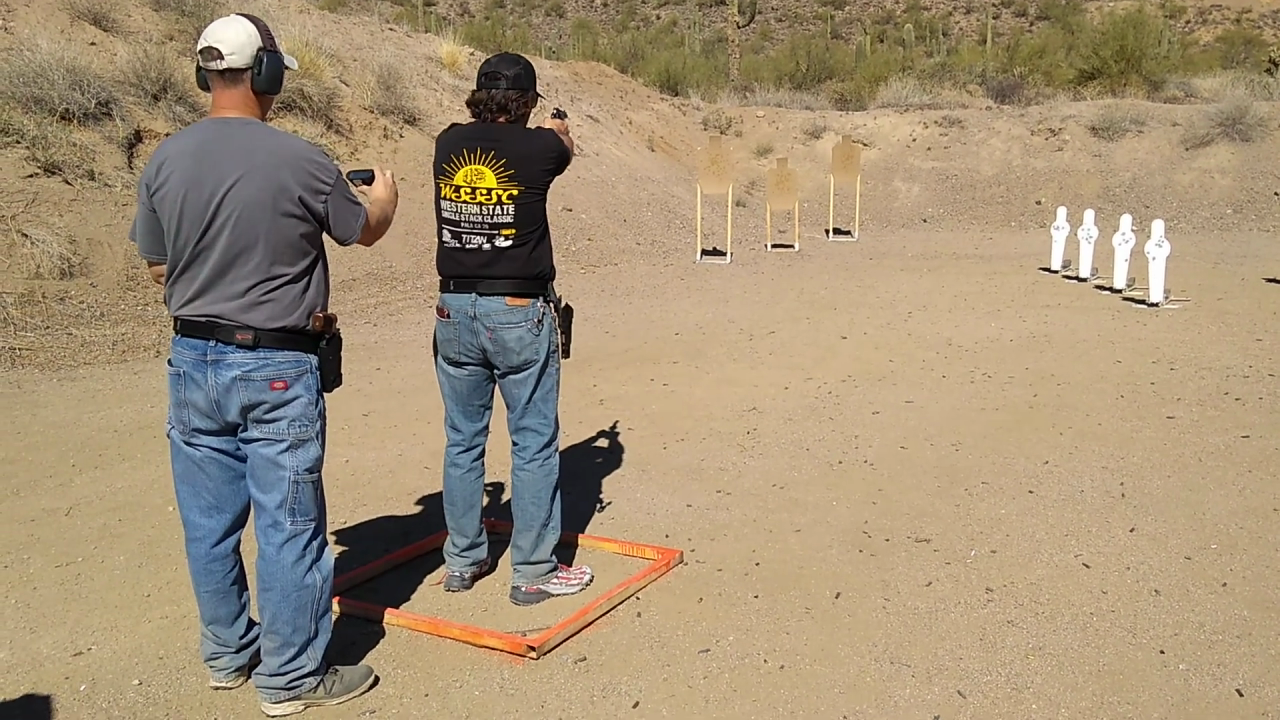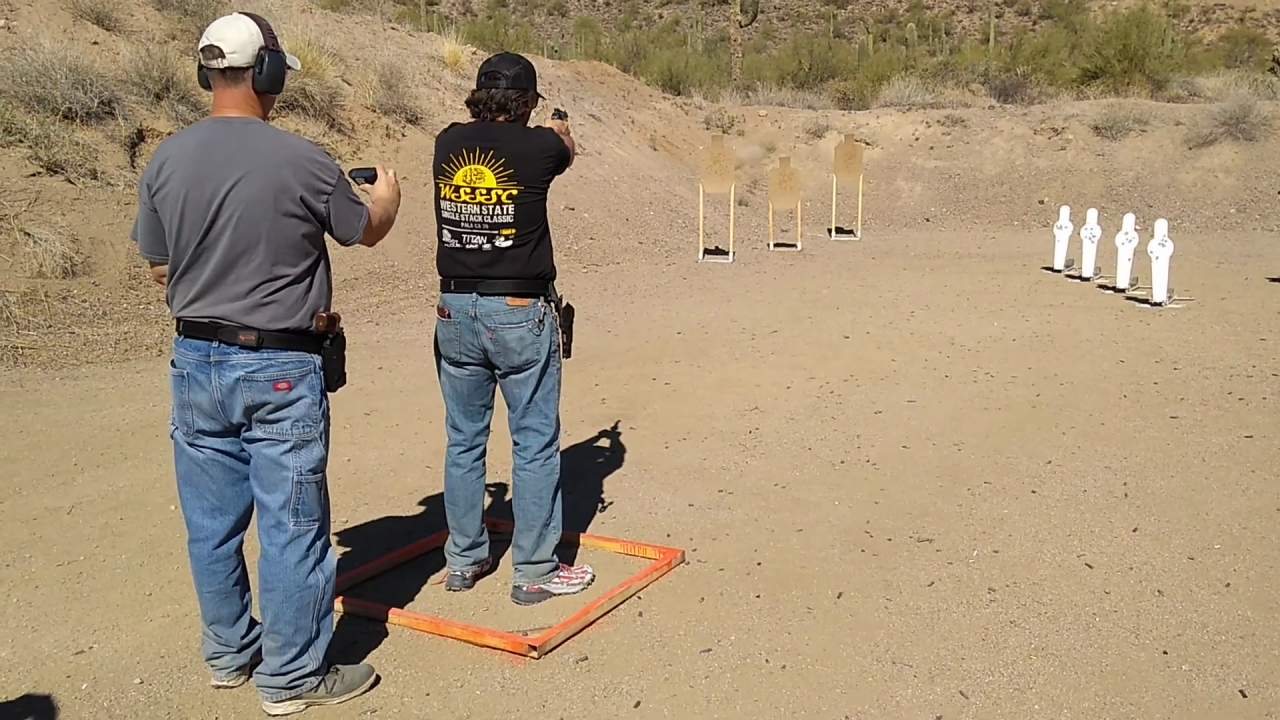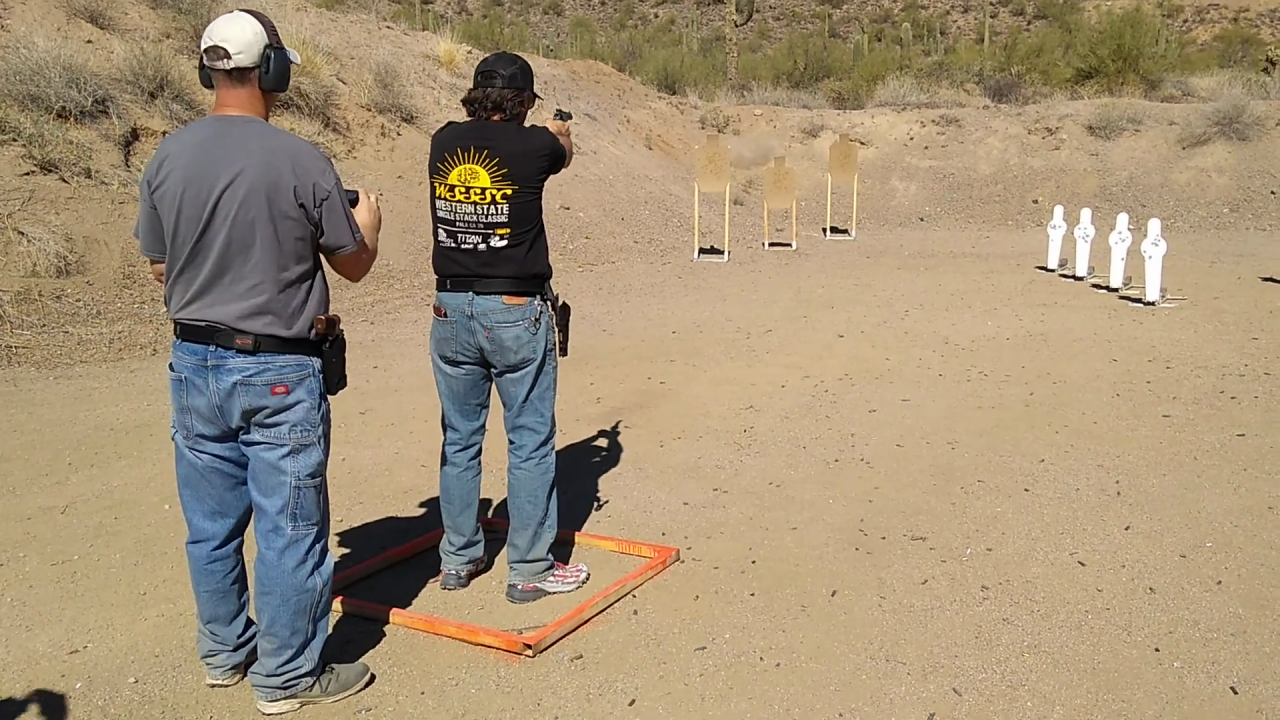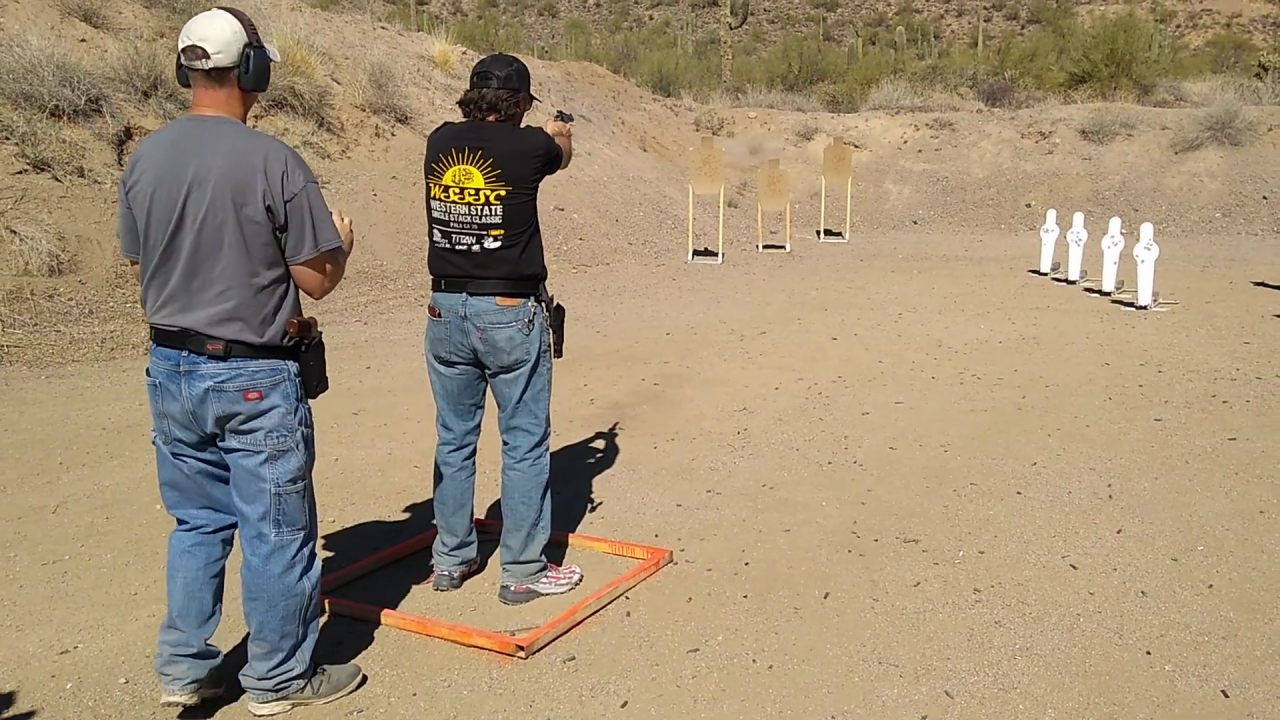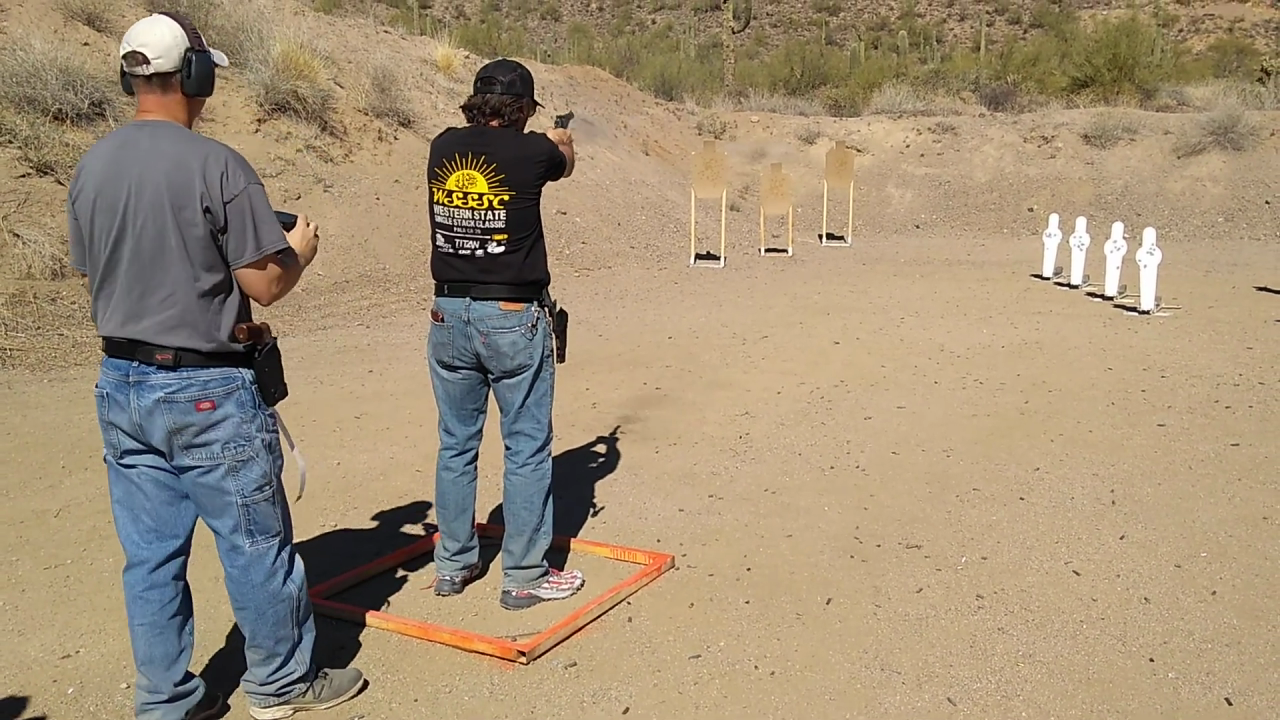
dt=0.4s
person 1, frame 1
left shoulder: (164, 161)
right shoulder: (300, 161)
left elbow: (159, 268)
right elbow: (365, 231)
right wrist: (385, 197)
left hip: (194, 362)
right hip: (275, 370)
left knee: (209, 521)
right knee: (288, 525)
left ankle: (228, 653)
person 1, frame 2
left shoulder: (165, 161)
right shoulder: (301, 161)
left elbow: (160, 268)
right elbow: (367, 232)
right wrist: (387, 197)
left hip: (196, 363)
right hip: (279, 370)
left knee: (211, 523)
right knee: (291, 525)
left ankle: (229, 652)
person 1, frame 3
left shoulder: (166, 158)
right shoulder: (300, 161)
left elbow: (160, 267)
right elbow: (355, 264)
right wrist: (368, 222)
left hip: (195, 364)
right hip: (277, 372)
left knee: (210, 525)
right knee: (288, 529)
left ankle: (225, 651)
person 1, frame 4
left shoulder: (143, 158)
right shoulder: (273, 163)
left elbow: (138, 265)
right elbow: (318, 279)
right wrist: (341, 242)
left hip: (170, 369)
right hip: (254, 377)
left knee: (198, 522)
right knee: (274, 533)
person 1, frame 5
left shoulder: (89, 167)
right shoulder: (215, 165)
left elbow: (90, 274)
right elbow: (265, 283)
right wrist: (301, 249)
left hip: (122, 383)
right hip: (206, 388)
left knee: (150, 553)
right knee: (254, 543)
person 2, frame 1
left shoulder: (448, 143)
right shoulder: (538, 147)
right elbow: (565, 148)
right wrist: (559, 130)
left hip: (456, 310)
right hip: (519, 313)
left knee: (462, 440)
right knee: (533, 444)
left ankle: (463, 559)
right ankle: (534, 571)
person 2, frame 2
left shoulder: (447, 143)
right shoulder: (537, 146)
right elbow: (566, 150)
right wrist: (558, 129)
left hip: (456, 311)
right hip: (519, 313)
left knee: (464, 440)
right knee: (534, 444)
left ankle: (464, 559)
right ankle: (535, 571)
person 2, frame 3
left shoulder: (443, 142)
right shoulder: (533, 145)
right elbow: (564, 154)
right wrist: (559, 132)
left hip: (452, 310)
right hip: (515, 312)
left knee: (458, 440)
right knee: (530, 442)
left ankle: (459, 557)
right ankle: (530, 569)
person 2, frame 4
left shoulder: (439, 142)
right shoulder: (528, 146)
right elbow: (562, 155)
right wrist: (560, 134)
left hip: (446, 310)
right hip: (510, 313)
left knee: (453, 440)
right knee: (524, 444)
left ankle: (451, 559)
right ankle: (523, 571)
person 2, frame 5
left shoulder: (443, 147)
right shoulder: (532, 152)
right elbow: (565, 163)
right wrist: (562, 141)
left hip: (449, 315)
right hip: (513, 318)
left knee: (456, 444)
right knee: (526, 448)
left ankle: (453, 563)
right ankle: (525, 576)
